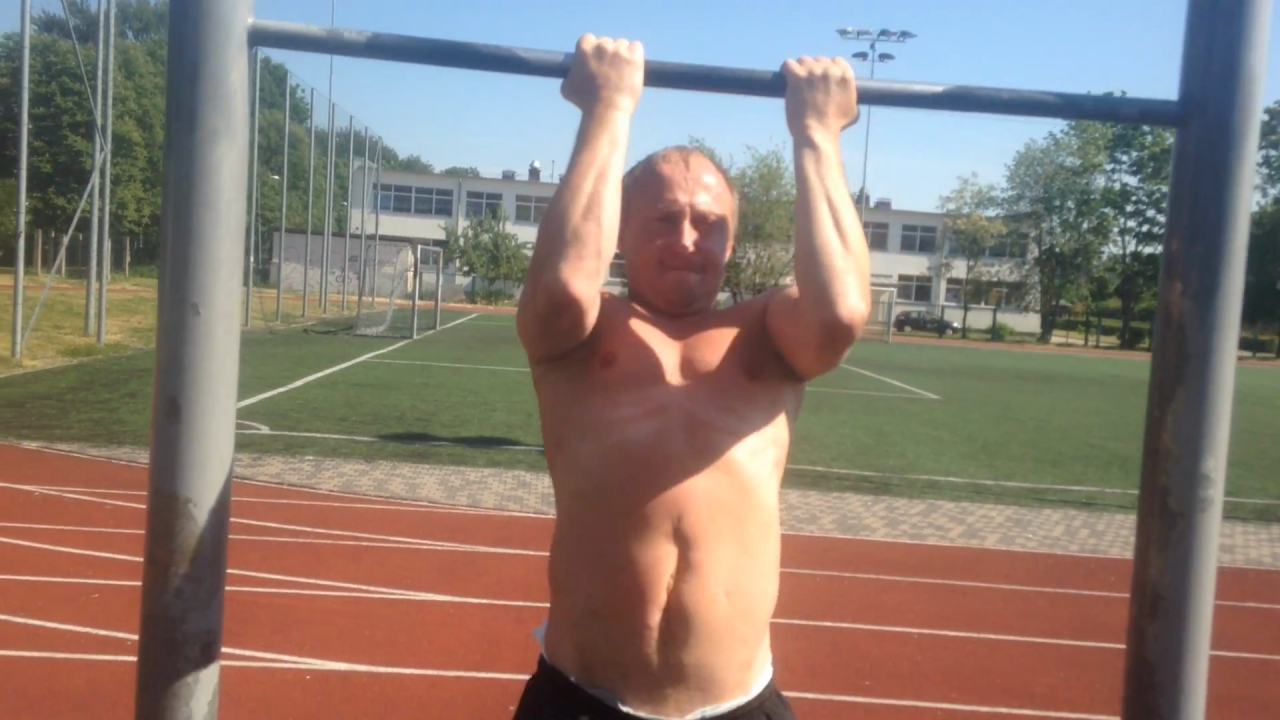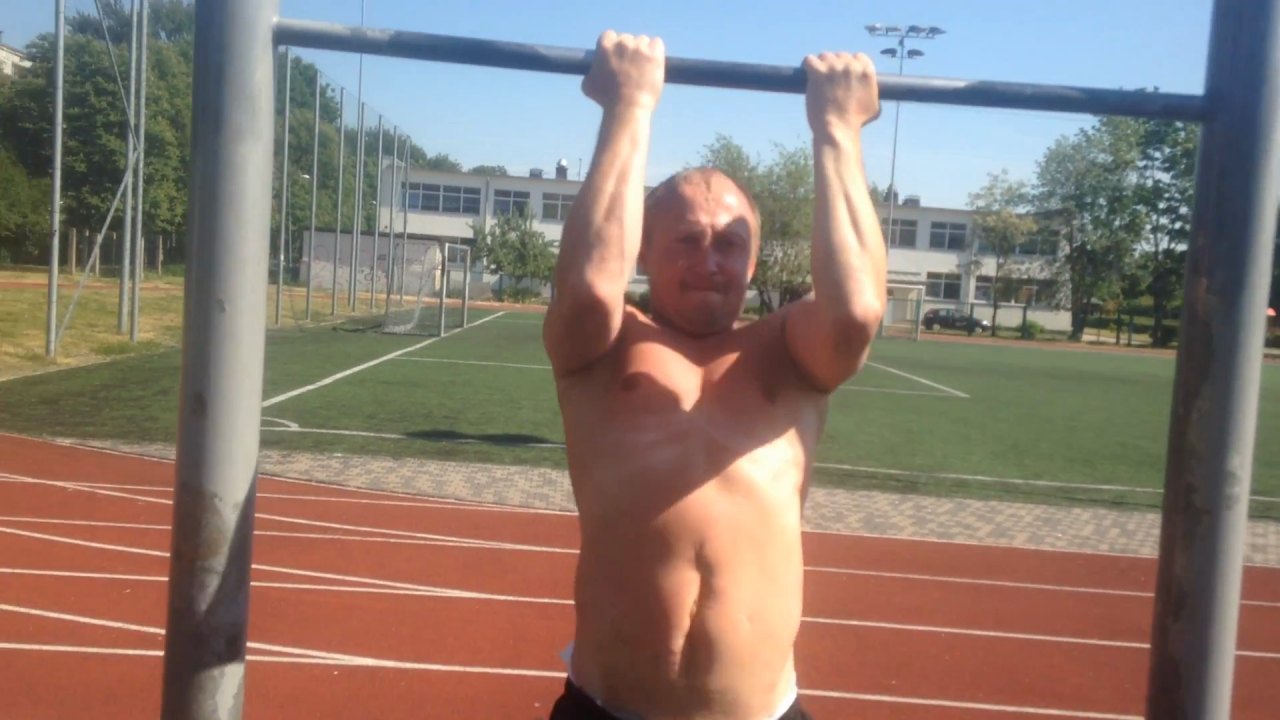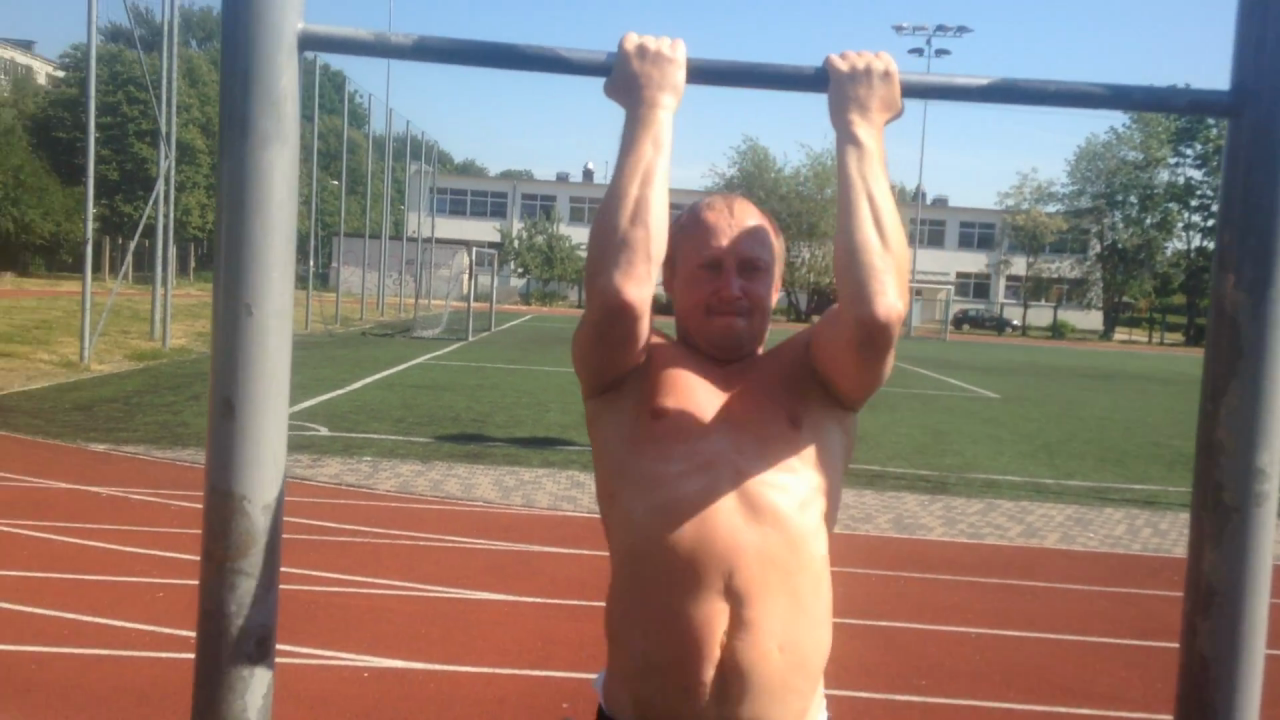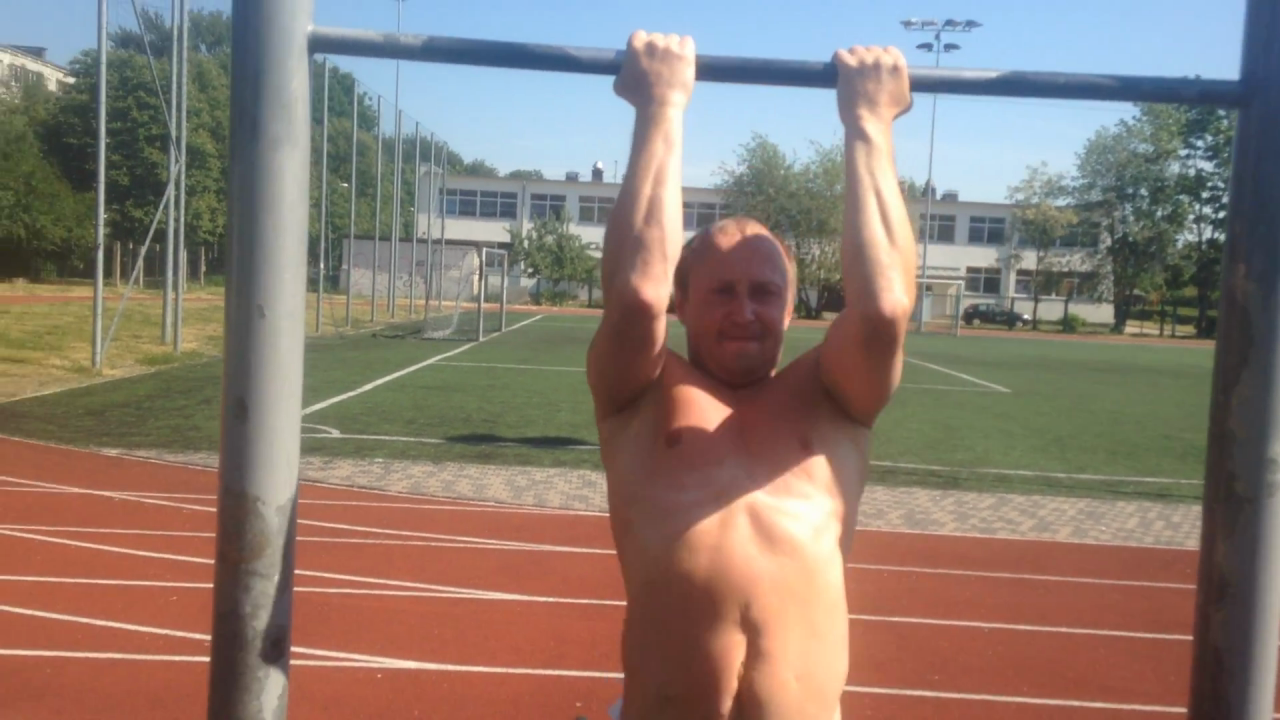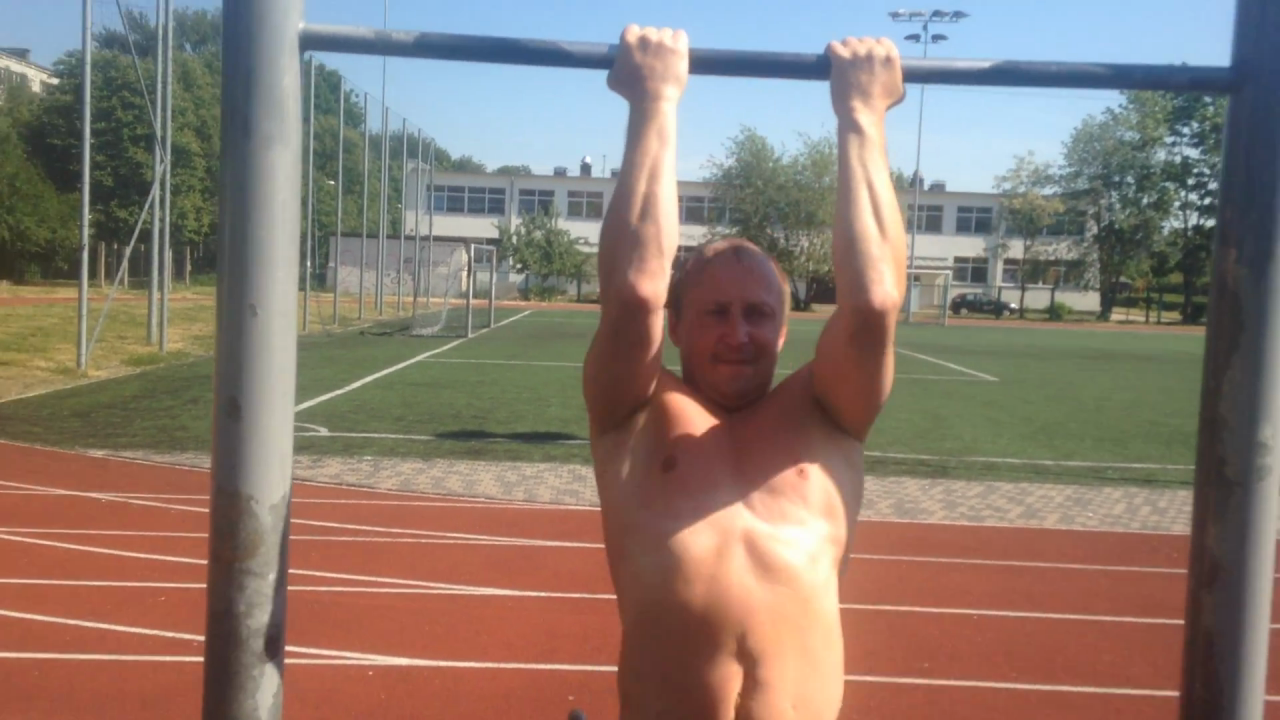
dt=0.1s
person 1, frame 1
left shoulder: (764, 336)
right shoulder: (580, 337)
left elbow: (843, 309)
right elbow: (564, 284)
left wrist: (816, 133)
right wrist: (610, 107)
person 1, frame 2
left shoulder: (787, 358)
right shoulder: (603, 356)
left elbow: (857, 306)
right elbow: (592, 286)
left wrist: (837, 128)
right wrist: (631, 103)
person 1, frame 3
left shoulder: (814, 379)
right shoulder: (629, 376)
left elbow: (880, 308)
right elbow: (618, 292)
left wrist: (859, 128)
right wrist: (652, 108)
person 1, frame 4
left shoulder: (828, 404)
right shoulder: (644, 402)
left elbow: (885, 305)
right elbow: (639, 292)
left wrist: (869, 123)
right wrist: (662, 106)
person 1, frame 5
left shoulder: (824, 420)
right shoulder: (639, 419)
left elbow: (876, 299)
right elbow: (635, 290)
left wrist: (861, 116)
right wrist: (656, 102)
